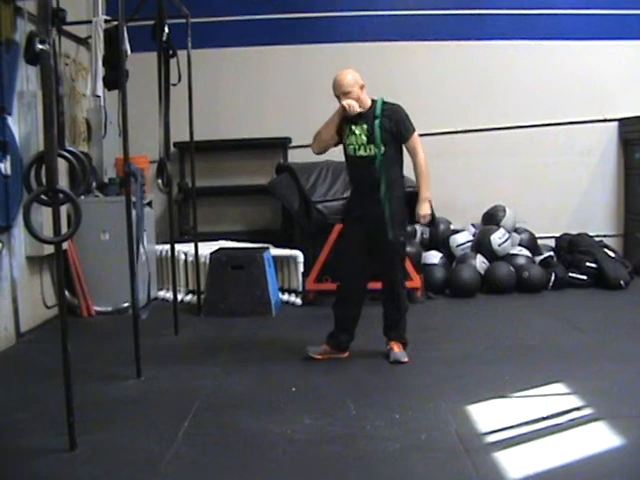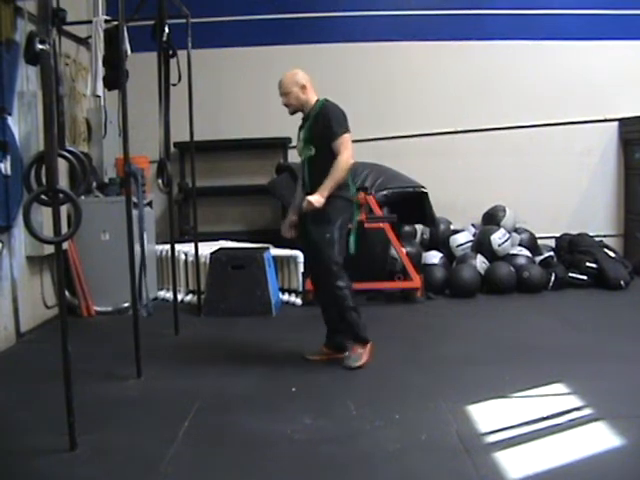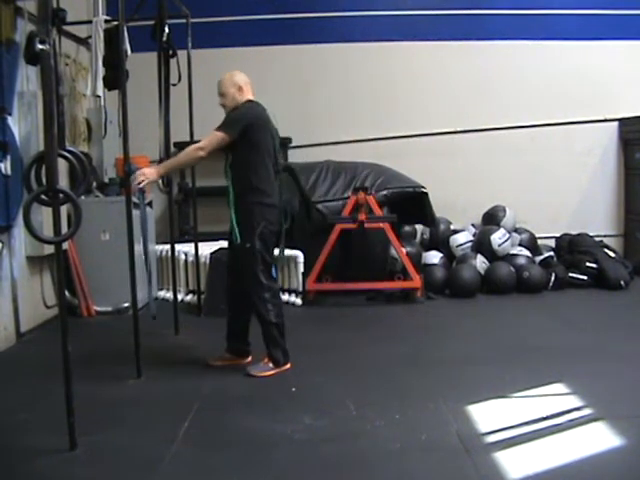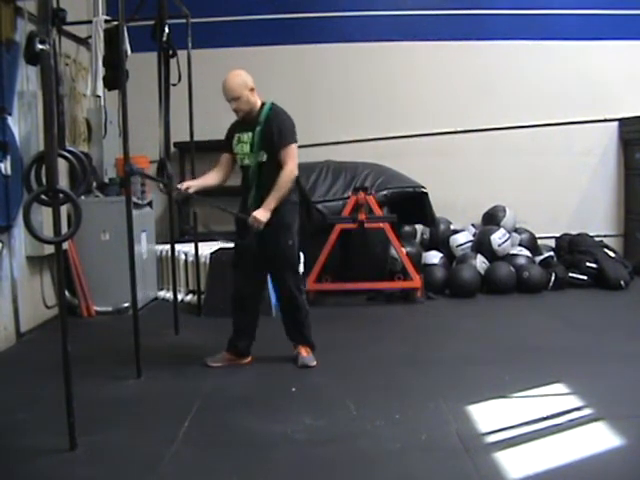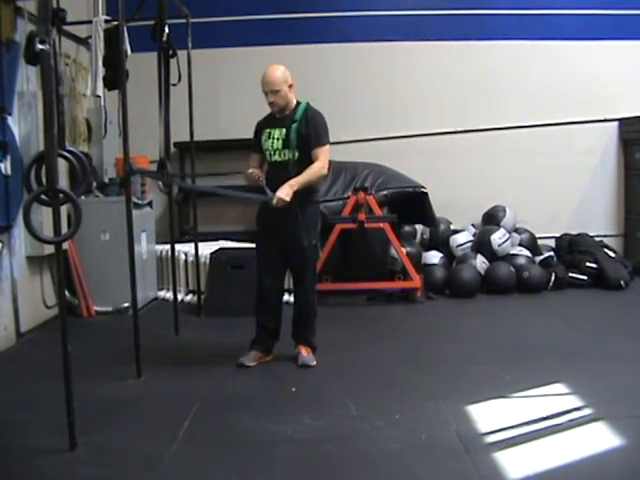
dt=1s
person 1, frame 1
left shoulder: (391, 113)
right shoulder: (345, 121)
left elbow: (417, 154)
right elbow: (317, 147)
left wrist: (424, 198)
right wrist: (338, 113)
left hip: (389, 208)
right hip: (357, 209)
left knee: (393, 276)
right knee: (350, 277)
left ankle: (396, 340)
right ankle: (338, 342)
person 1, frame 2
left shoulder: (329, 113)
right shoulder: (306, 124)
left elbow: (345, 157)
left wrist: (321, 195)
right wrist: (294, 213)
left hip: (334, 206)
right hip: (314, 209)
left knee: (331, 272)
right knee: (319, 277)
left ankle: (359, 341)
right ankle: (336, 342)
person 1, frame 3
left shoulder: (246, 113)
right shoulder: (257, 119)
left elbow: (201, 150)
left wrist: (158, 171)
left hip: (258, 213)
right hip: (251, 211)
left knee: (260, 282)
right knee: (238, 282)
left ankle: (278, 357)
right ankle: (238, 349)
person 1, frame 4
left shoulder: (277, 119)
right shoulder: (235, 130)
left elbow: (290, 168)
right elbow: (222, 171)
left wrist: (268, 208)
right wrist: (196, 183)
left hip: (279, 213)
right hip: (249, 214)
left knee: (288, 283)
right knee: (244, 285)
left ankle: (303, 345)
right ankle: (238, 349)
person 1, frame 5
left shoulder: (311, 118)
right shoulder: (263, 125)
left elbow: (322, 166)
right elbow: (257, 165)
left wrist: (291, 187)
right wrist: (253, 175)
left hip: (302, 212)
right hip: (270, 213)
left knee: (305, 281)
right knee: (267, 282)
left ankle: (305, 344)
right ankle: (263, 345)
